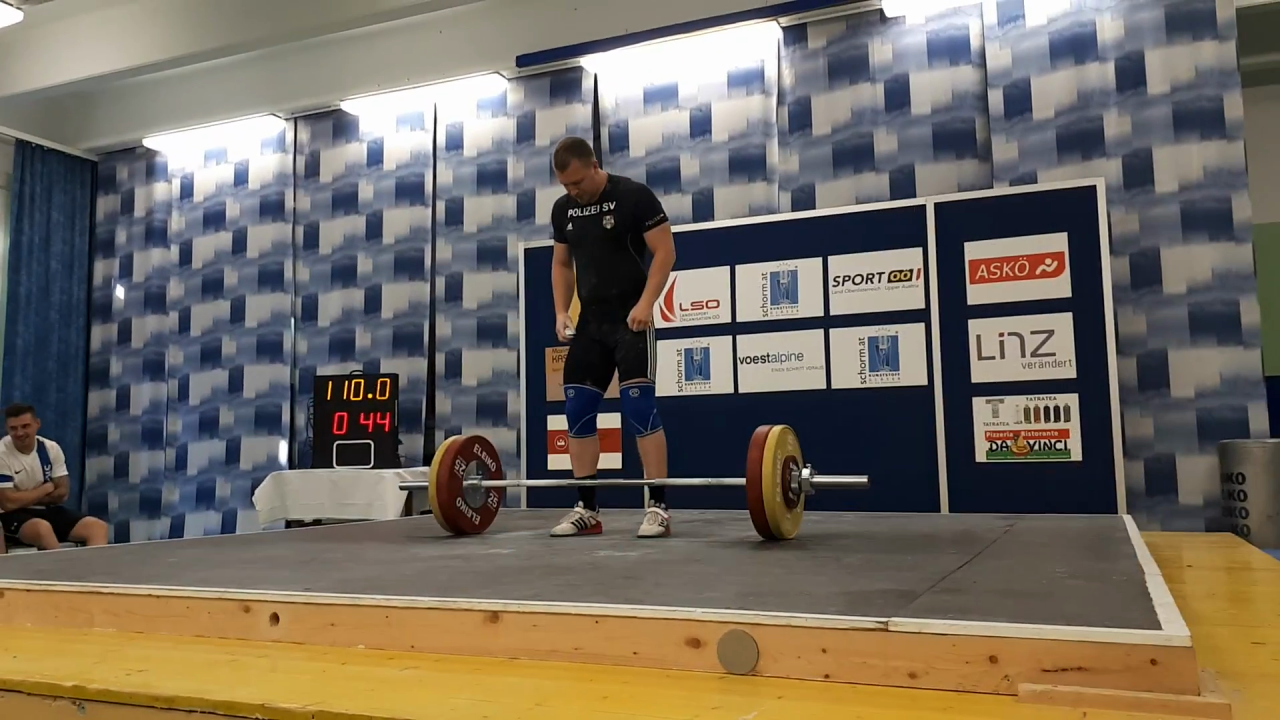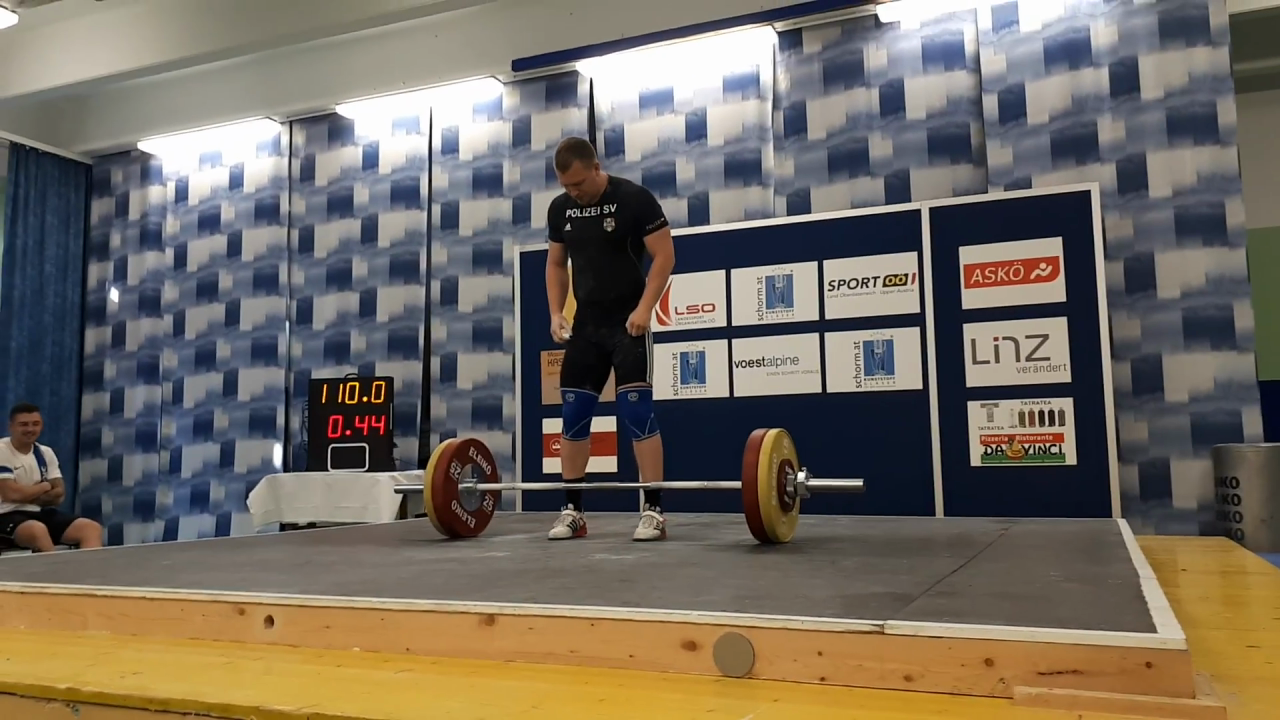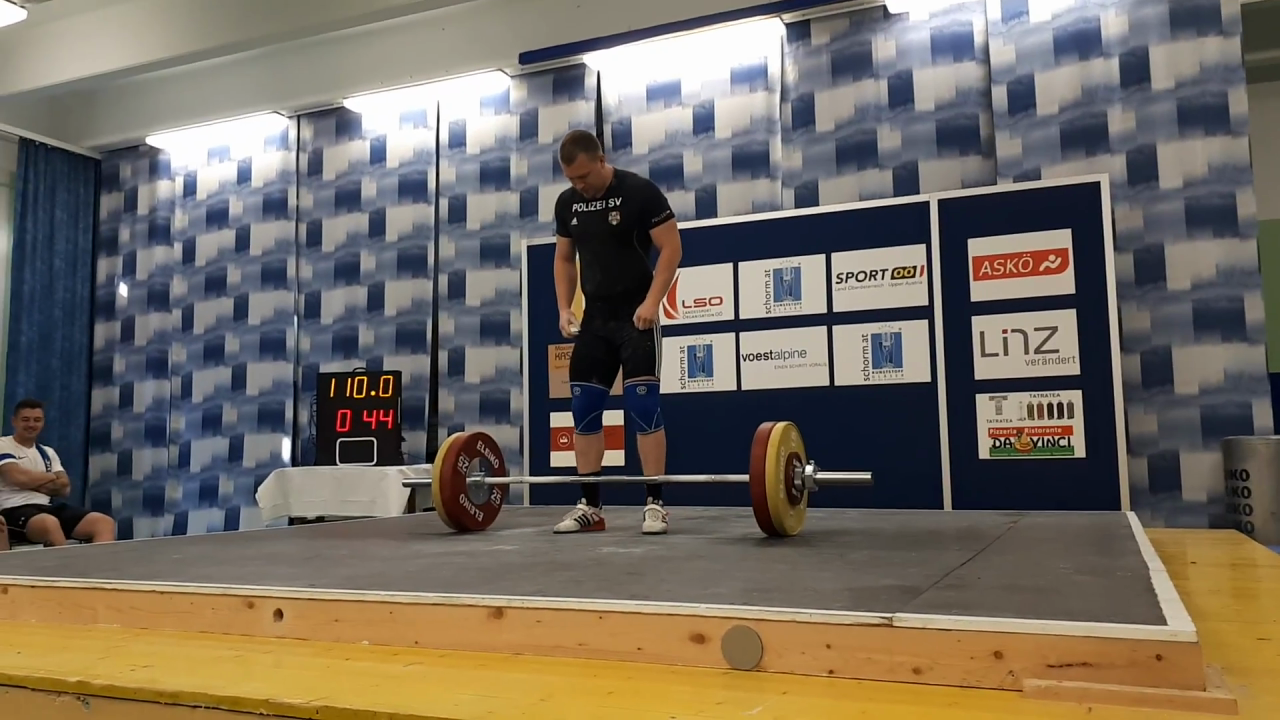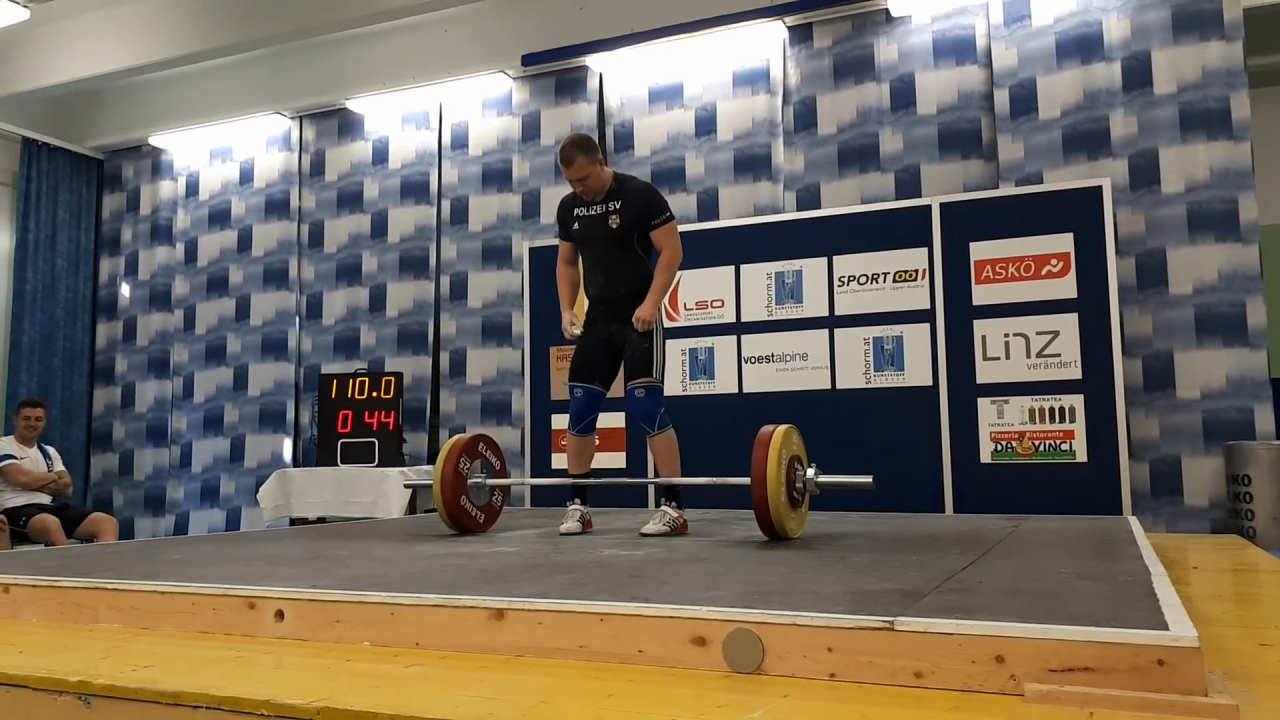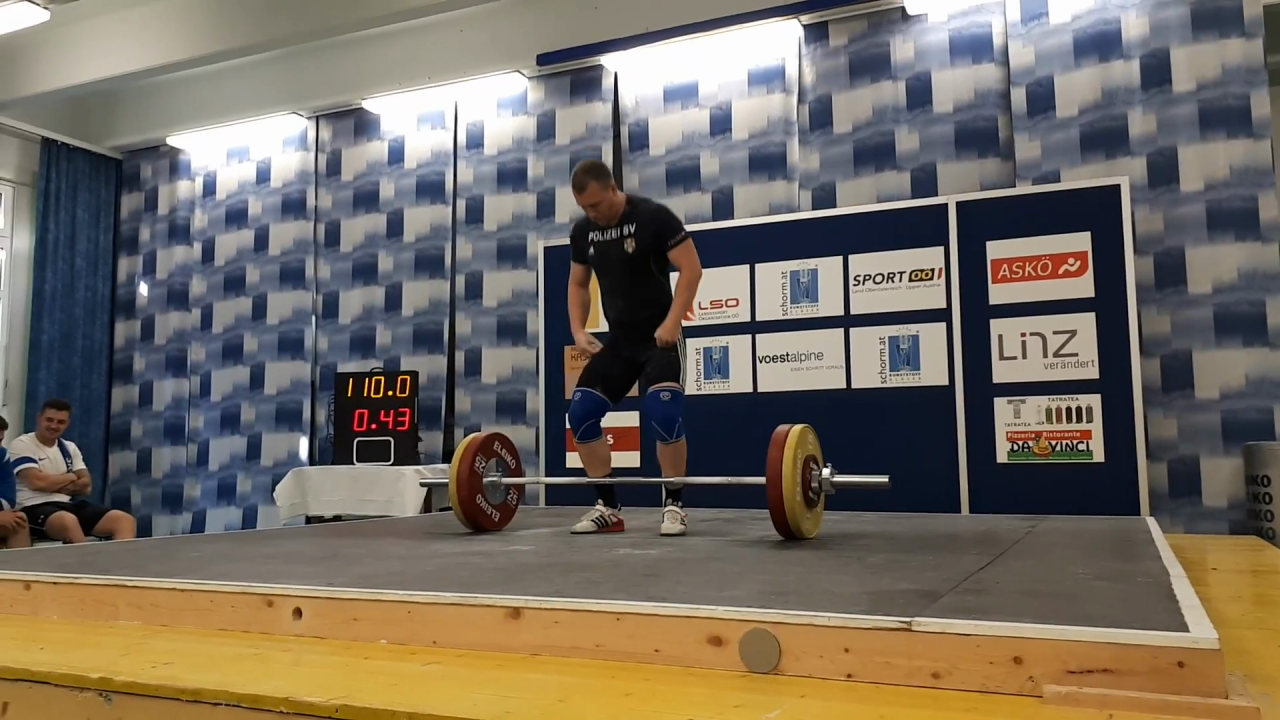
dt=0.3s
person 1, frame 1
left shoulder: (635, 195)
right shoulder: (563, 209)
left elbow: (665, 251)
left wrist: (647, 302)
right wrist: (561, 312)
left hip: (631, 318)
right hip: (589, 322)
left knee: (639, 406)
right knee: (577, 410)
left ankle: (657, 507)
right ankle: (586, 508)
person 1, frame 2
left shoulder: (635, 199)
right shoulder: (560, 209)
left elbow: (664, 256)
right elbow: (555, 263)
left wrist: (644, 307)
right wrist: (556, 313)
left hip: (627, 322)
right hip: (585, 325)
left knee: (635, 411)
right knee: (573, 414)
left ankle: (652, 510)
right ankle: (573, 509)
person 1, frame 3
left shoulder: (640, 192)
right shoulder: (567, 203)
left elbow: (671, 249)
right elbow: (564, 258)
left wrist: (651, 302)
right wrist: (564, 308)
left hip: (635, 316)
right hip: (594, 319)
left knee: (642, 405)
right knee: (584, 409)
left ankle: (655, 504)
right ankle: (590, 505)
person 1, frame 4
left shoulder: (640, 195)
right shoulder: (569, 208)
left elbow: (672, 252)
right elbow: (567, 263)
left wrist: (650, 303)
right wrist: (566, 311)
left hip: (638, 319)
right hip: (597, 322)
left knee: (644, 406)
right knee: (580, 409)
left ankle: (671, 506)
right ankle: (579, 504)
person 1, frame 5
left shoulder: (653, 217)
right shoulder: (582, 231)
left elbow: (691, 268)
right elbow: (577, 284)
left wrist: (671, 322)
right wrist: (578, 330)
left hip: (658, 337)
right hip: (617, 340)
left knee: (662, 411)
right knee: (581, 413)
left ankle: (674, 504)
right ankle: (608, 507)
